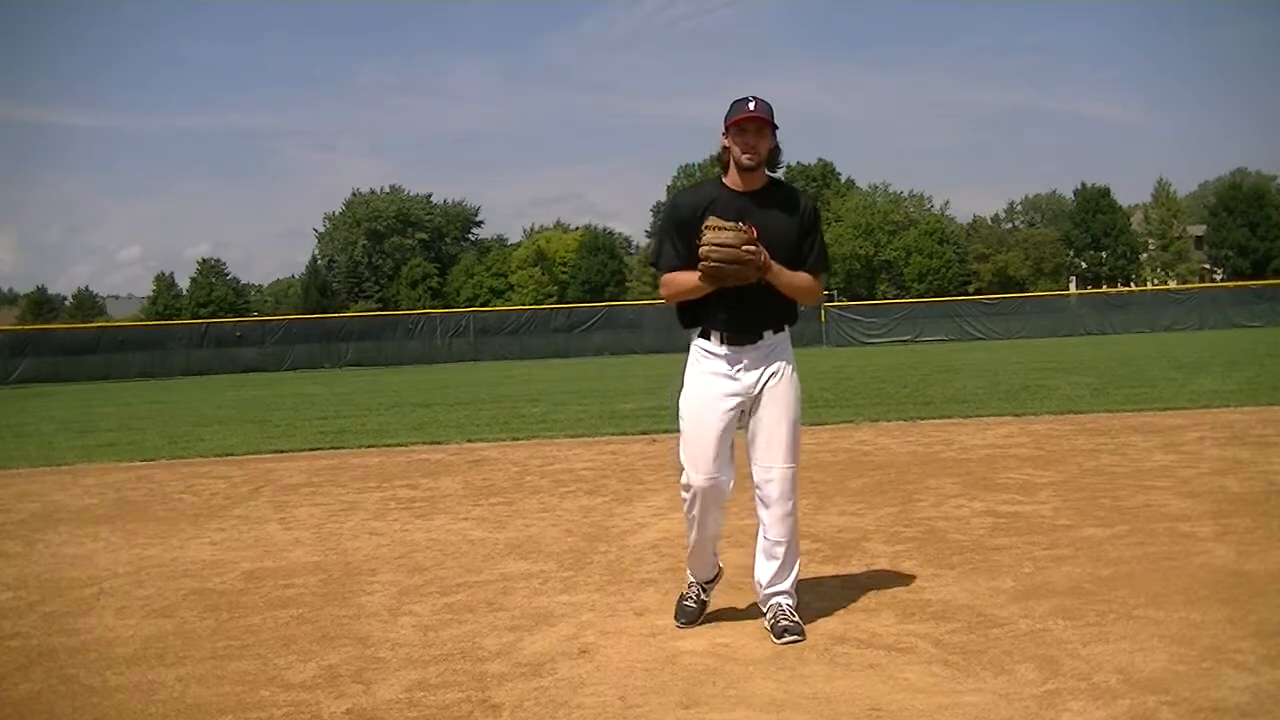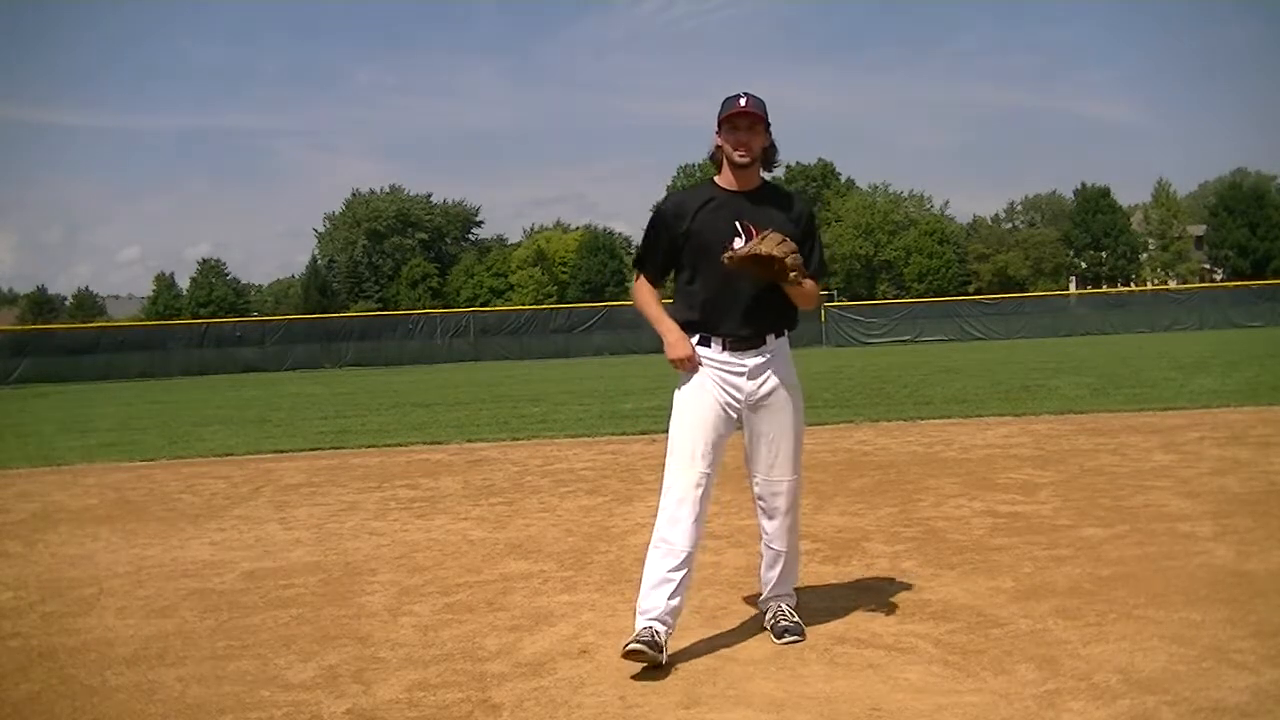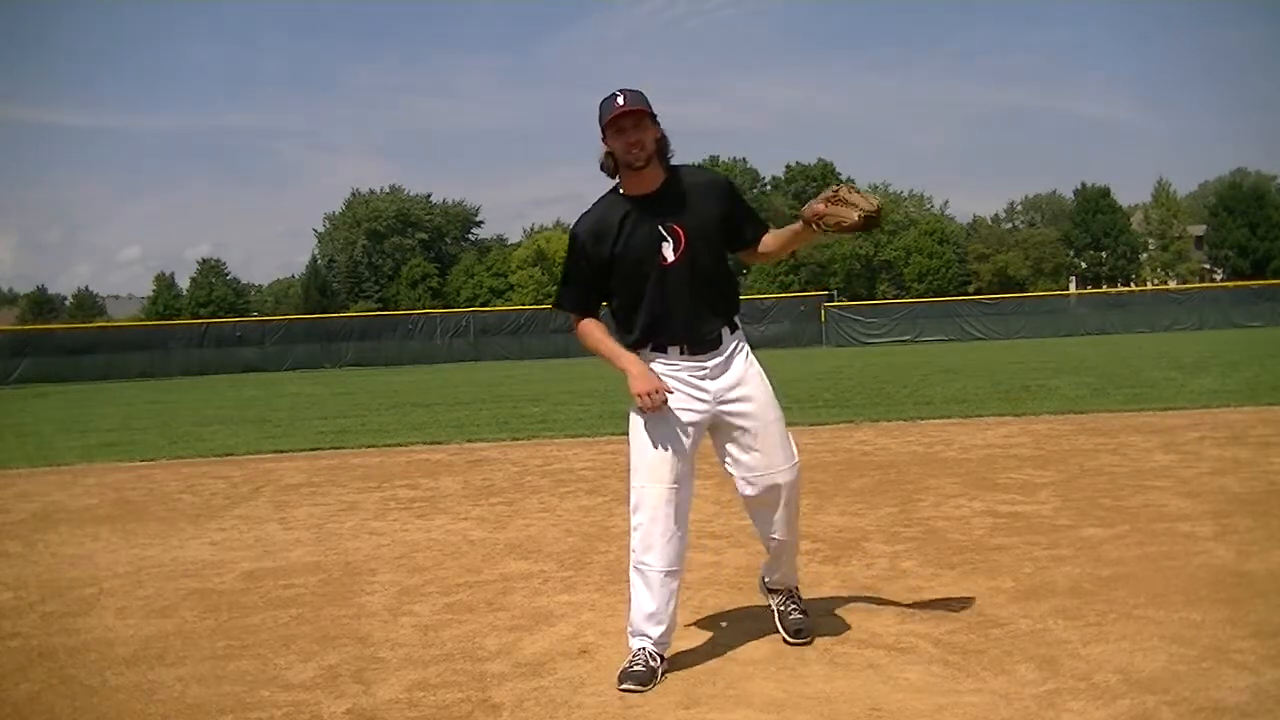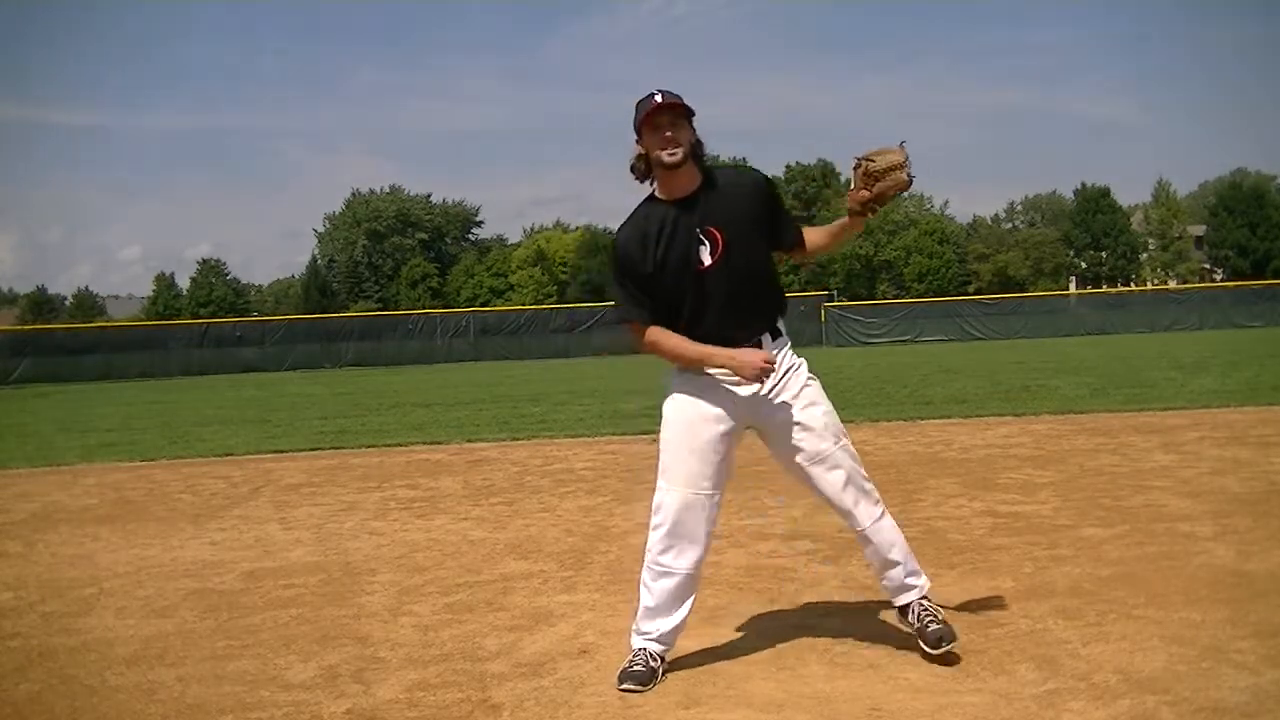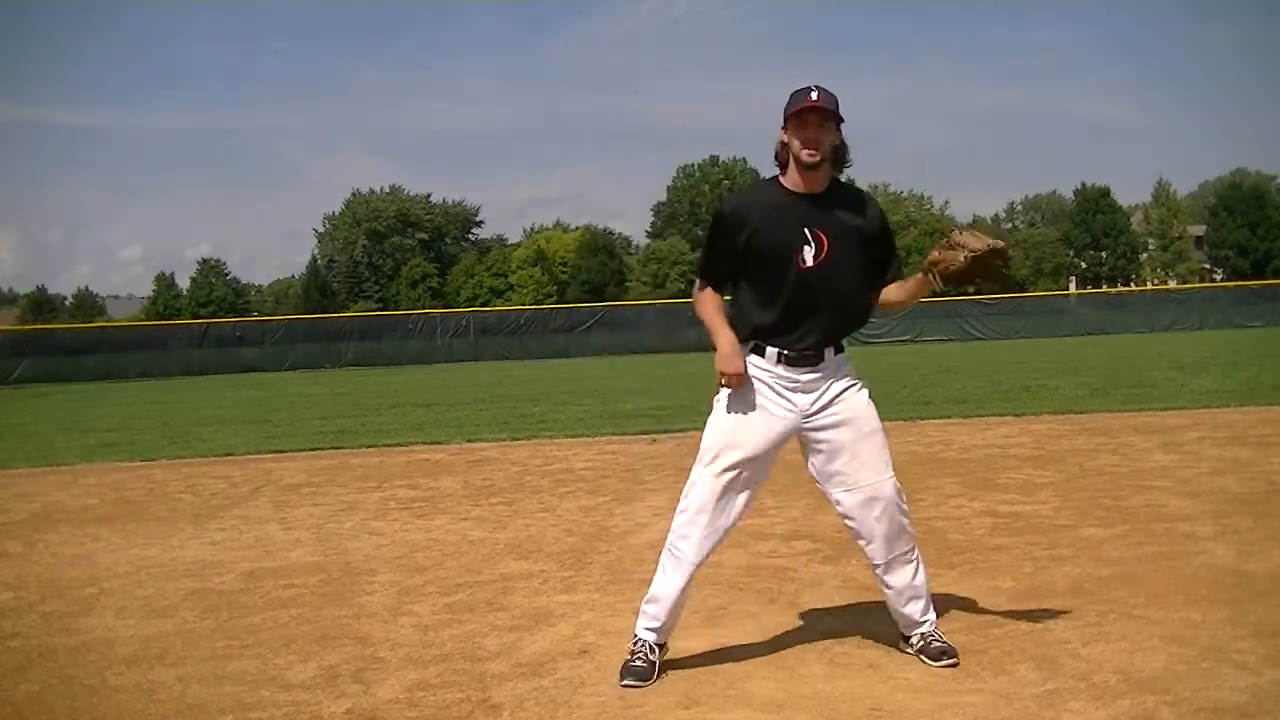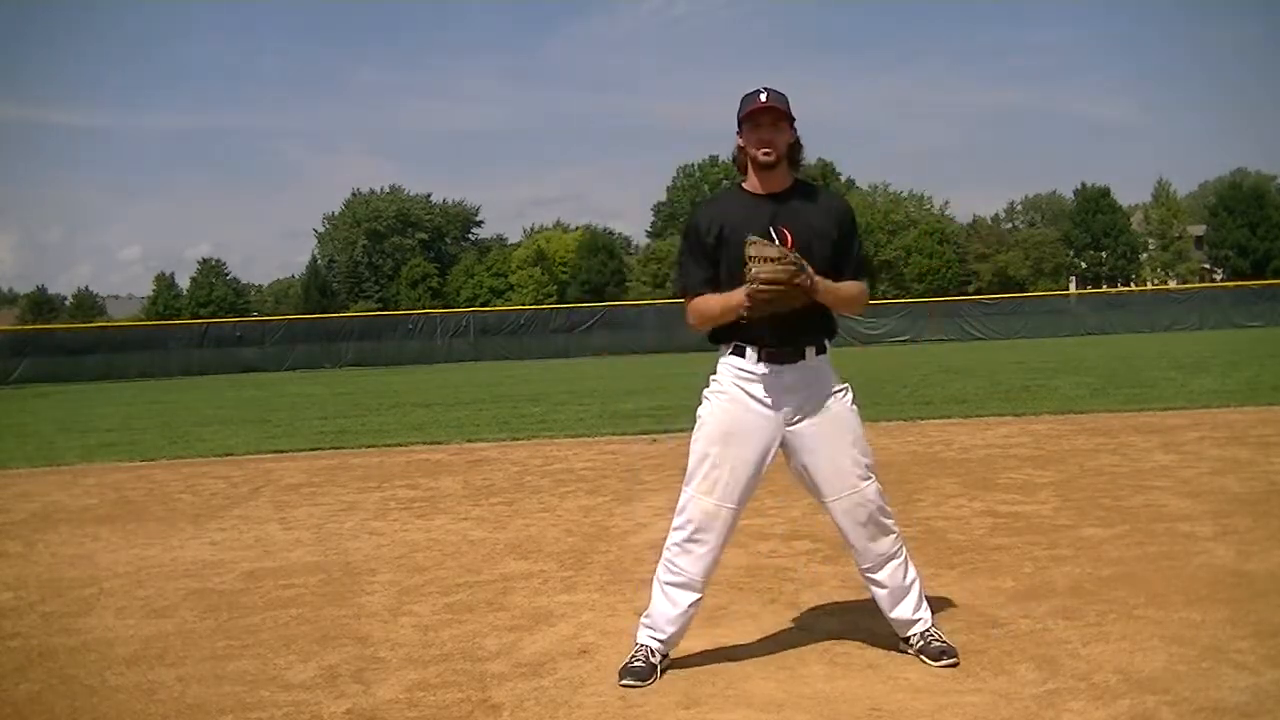
dt=0.5s
person 1, frame 1
left shoulder: (798, 207)
right shoulder: (690, 204)
left elbow: (813, 291)
right elbow: (669, 287)
left wrist: (768, 269)
left hip: (773, 354)
right hip: (711, 356)
left knee: (777, 481)
right knee: (702, 477)
left ankle: (778, 596)
right ankle: (701, 574)
person 1, frame 2
left shoulder: (793, 210)
right shoulder: (680, 207)
left elbow: (811, 298)
right elbow: (643, 281)
left wrist: (785, 274)
right wrist: (670, 330)
left hip: (771, 361)
right hip: (706, 364)
left knee: (779, 490)
right knee: (684, 486)
left ankle: (778, 600)
right ankle: (653, 624)
person 1, frame 3
left shoulder: (709, 188)
right shoulder: (593, 227)
left elbow: (754, 248)
right elbow: (580, 318)
left wrist: (807, 230)
right wrist: (632, 368)
left hip: (729, 358)
right hip: (655, 373)
left knee: (776, 476)
right knee: (656, 510)
left ankle: (780, 584)
right ankle: (647, 644)
person 1, frame 4
left shoulder: (748, 188)
right shoulder: (635, 236)
left elbow: (797, 246)
right elbow: (647, 333)
left wrist: (854, 219)
right wrist: (726, 358)
left hip: (777, 363)
right hip: (700, 380)
left knee: (847, 484)
right knee: (678, 514)
left ankle: (912, 596)
right ankle: (650, 643)
person 1, frame 5
left shoulder: (863, 213)
right shoulder: (742, 208)
left elbow: (881, 295)
right elbow: (705, 288)
left wrist: (934, 277)
right wrist: (725, 339)
left hip: (832, 379)
right hip: (758, 377)
left knee: (881, 505)
right knee: (704, 505)
left ankle: (918, 625)
right ankle: (649, 635)
person 1, frame 6
left shoulder: (830, 207)
right shoulder: (711, 215)
left elbow: (859, 296)
right elbow: (695, 313)
left wrist: (816, 287)
right wrist: (742, 293)
left hip: (816, 377)
right hip: (741, 380)
left knee: (864, 508)
right knee: (701, 517)
left ankle: (914, 624)
right ankle: (654, 640)
